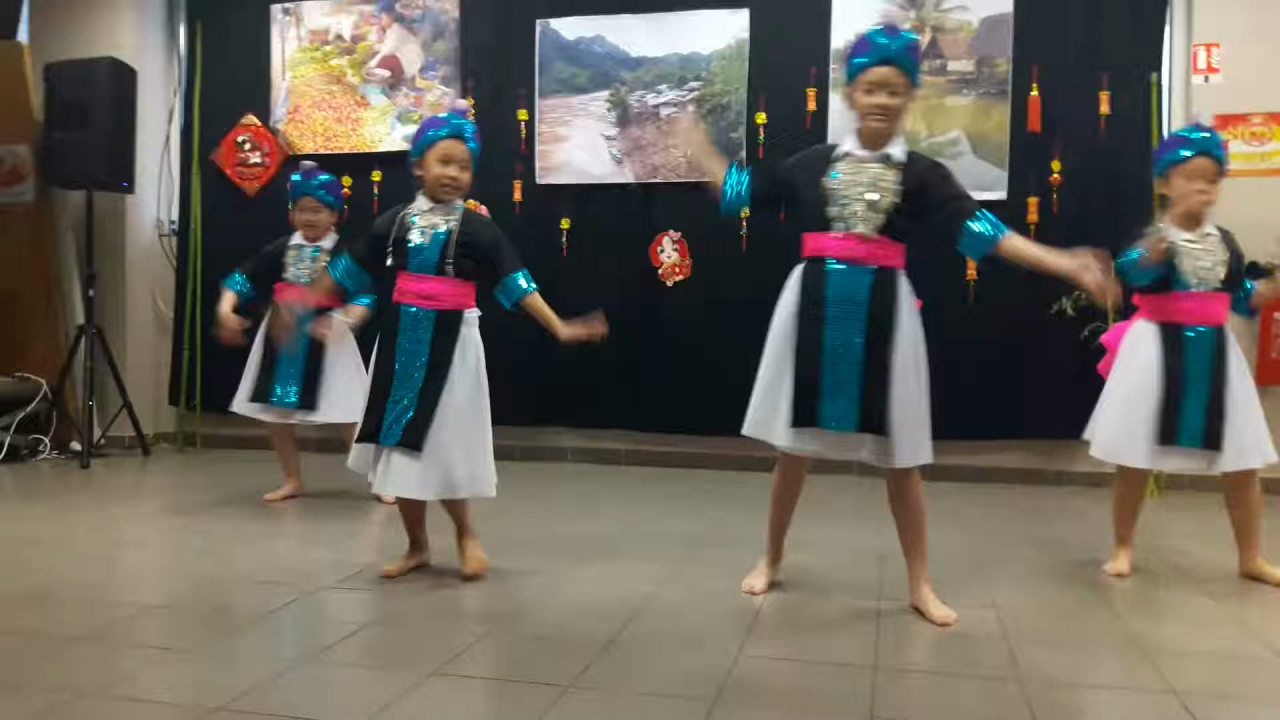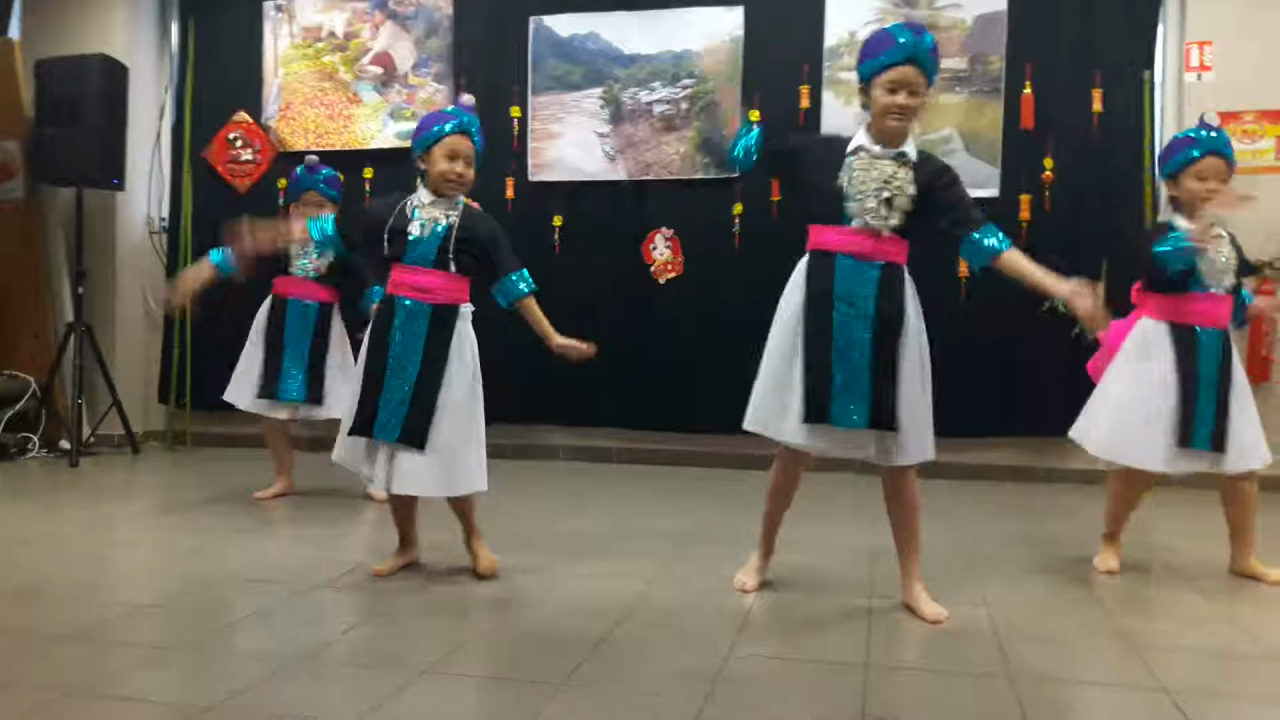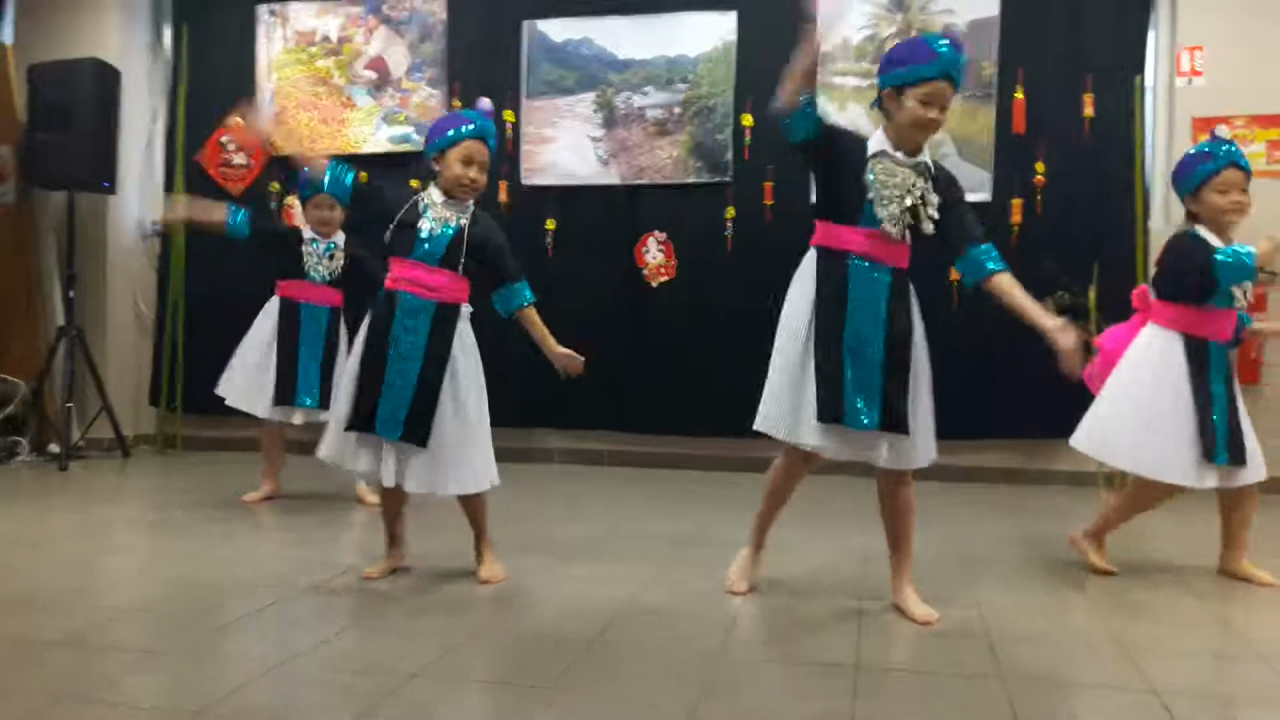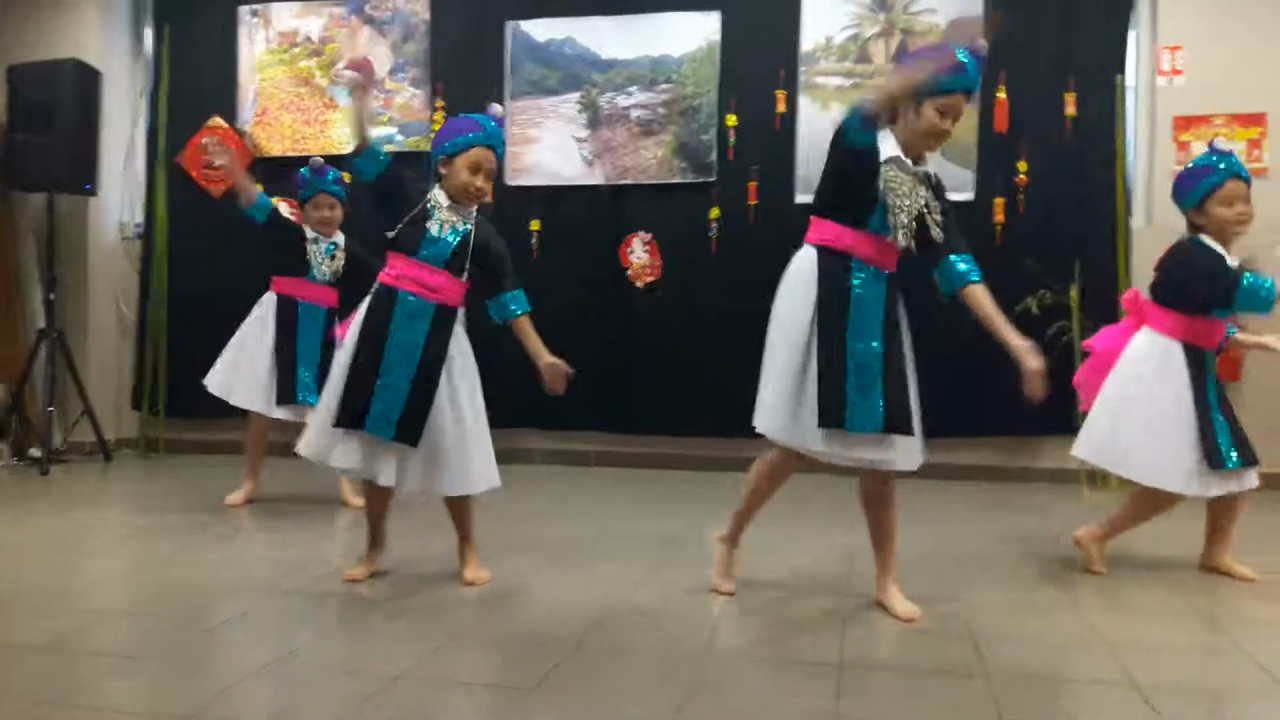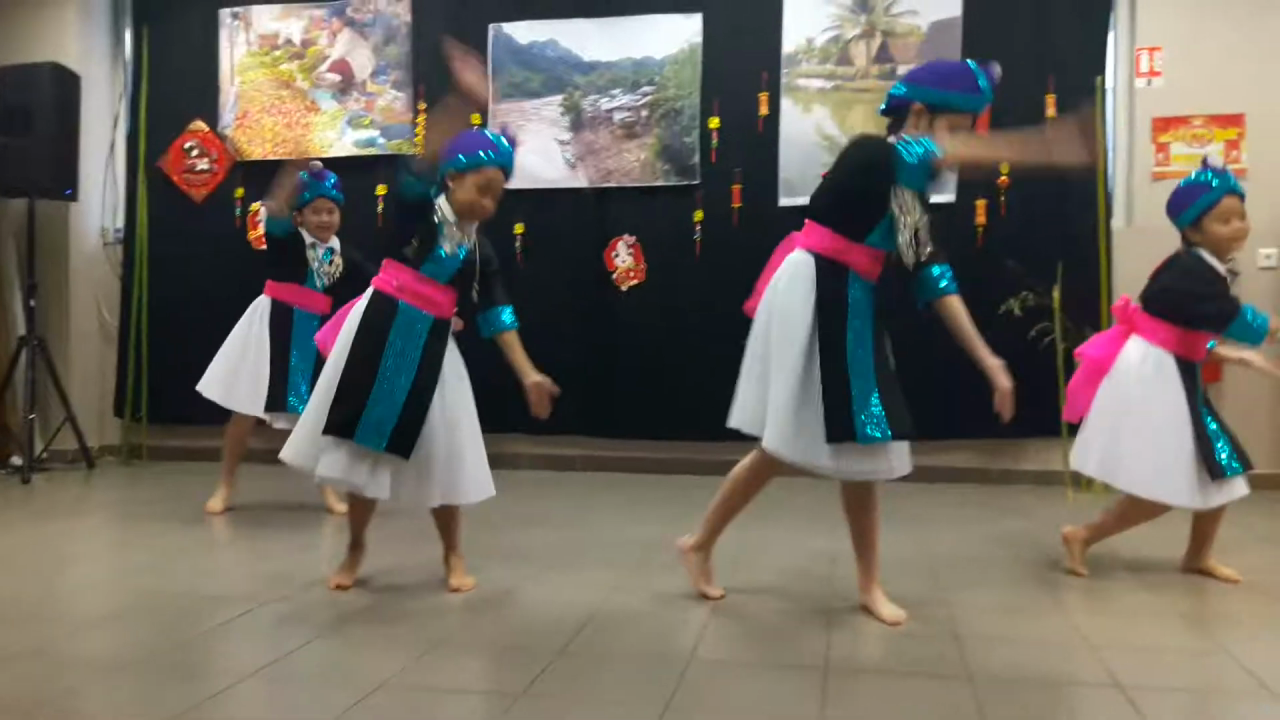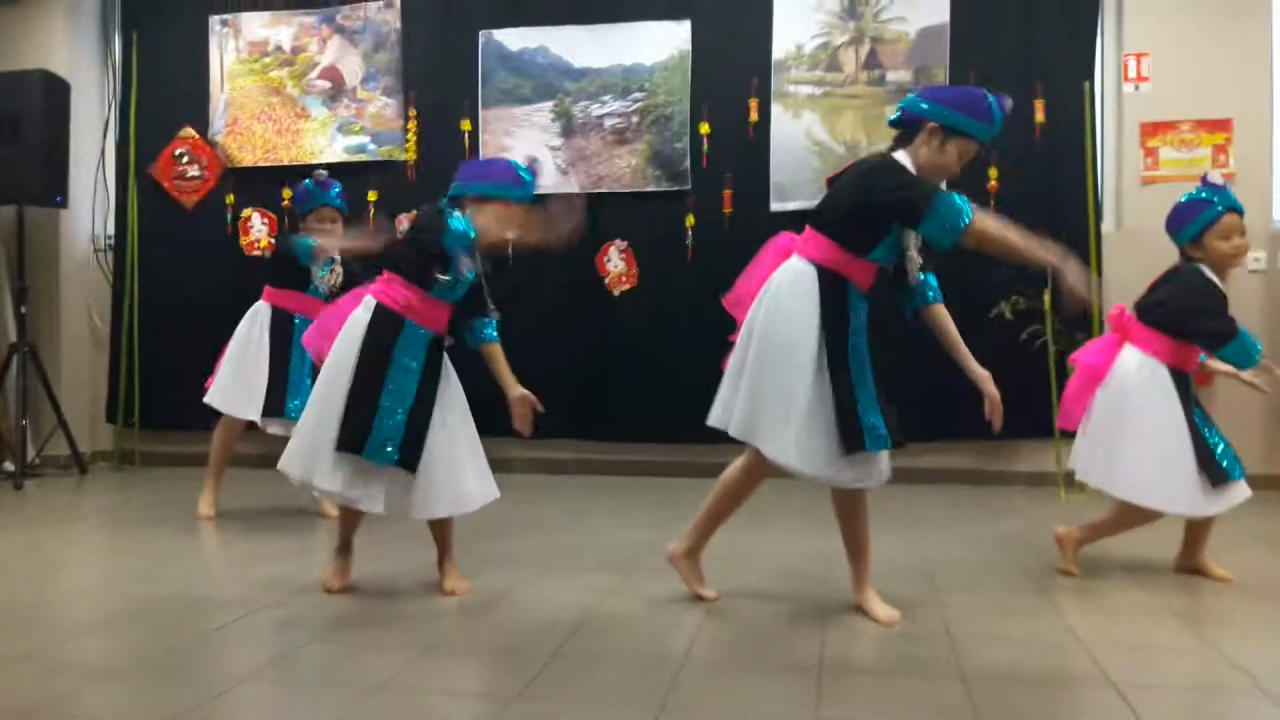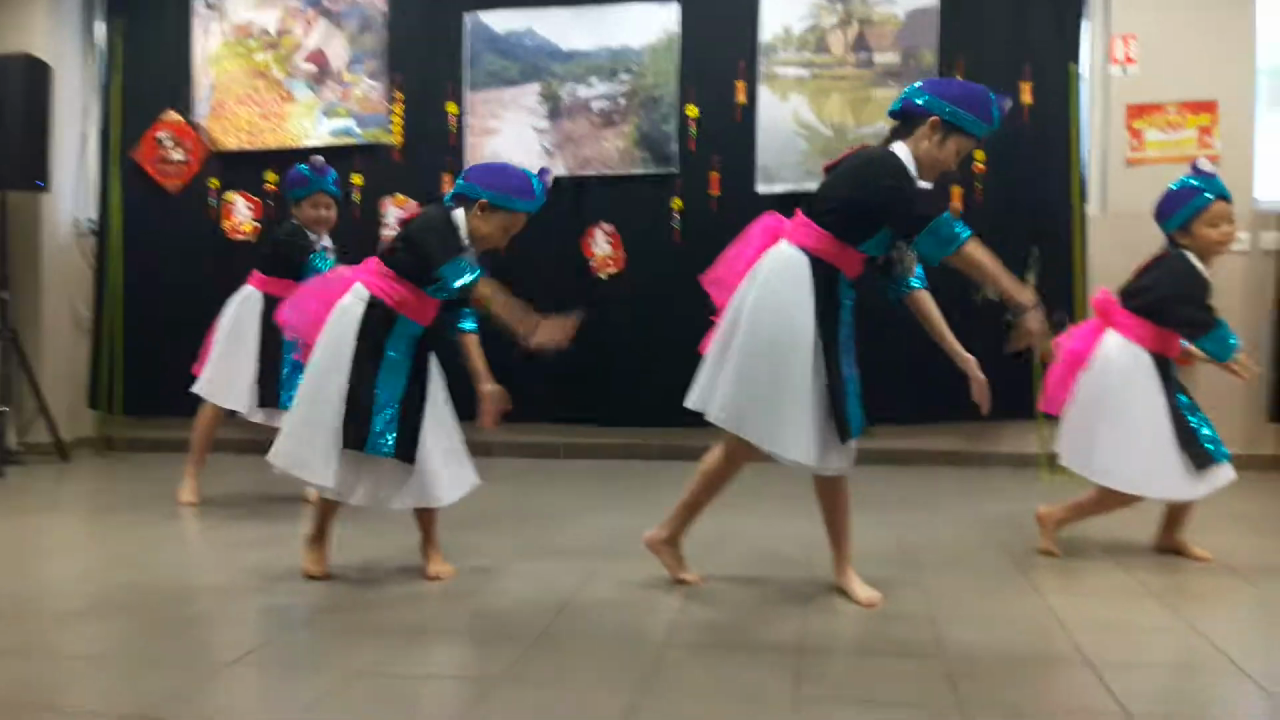
dt=0.1s
person 1, frame 1
left shoulder: (922, 174)
right shoulder: (813, 164)
left elbow: (979, 230)
right elbow: (741, 193)
left wrist: (1061, 262)
right wrist: (699, 147)
left hip: (883, 309)
right hip: (815, 303)
left knee: (896, 452)
right knee: (795, 446)
left ankle: (920, 585)
right ankle: (771, 558)
person 1, frame 2
left shoulder: (932, 175)
right shoulder: (826, 154)
left elbow: (982, 240)
right elbow: (751, 151)
left wrist: (1058, 286)
left hip: (888, 306)
right hip: (820, 297)
left knee: (897, 450)
right knee: (798, 440)
left ankle: (913, 583)
right ankle: (763, 551)
person 1, frame 3
left shoulder: (940, 182)
right shoulder: (844, 152)
left elbow: (978, 259)
right elbow: (791, 112)
left wrist: (1044, 319)
right wrist: (812, 39)
left hip: (891, 307)
right hip: (830, 298)
left knee: (894, 450)
right knee: (803, 440)
left ankle: (903, 585)
right ankle: (754, 544)
person 1, frame 4
left shoulder: (929, 191)
right shoulder: (857, 149)
left elbow: (955, 268)
right elbow: (873, 107)
left wrist: (1014, 341)
right wrist: (946, 58)
left hip: (877, 306)
right hip: (822, 295)
left knee: (879, 449)
right knee: (799, 440)
left ankle: (886, 581)
right ankle: (729, 538)
person 1, frame 5
left shoulder: (910, 196)
right shoulder: (869, 156)
left elbow: (933, 280)
right elbow: (928, 155)
left wrist: (986, 359)
right wrist: (1039, 145)
left hip: (851, 311)
right hip: (810, 300)
left knee: (860, 448)
right knee: (785, 444)
left ankle: (870, 585)
right ankle: (700, 542)
person 1, frame 6
left shoulder: (908, 206)
right shoulder: (881, 178)
left elbow: (922, 289)
right elbow: (965, 222)
left wrist: (973, 369)
right wrist: (1055, 258)
left hip: (839, 317)
right hip: (806, 308)
left knee: (850, 456)
right knee: (776, 450)
left ankle: (862, 586)
right ankle: (688, 547)
person 1, frame 7
left shoulder: (890, 179)
right shoulder: (882, 173)
left elbow: (905, 276)
right elbow: (953, 246)
right wrist: (1026, 302)
left hip: (819, 301)
right hip: (792, 294)
left knee: (828, 437)
right knee: (753, 433)
left ankle: (844, 568)
right ankle: (668, 533)
person 2, frame 1
left shoulder: (478, 228)
right shoulder: (397, 221)
left elbow: (514, 281)
right elbow: (353, 268)
left wrist: (559, 328)
left hip: (452, 338)
right hip: (403, 337)
left knee: (443, 442)
right knee: (401, 445)
left ankle: (465, 532)
right ankle: (416, 546)
person 2, frame 2
left shoulder: (478, 224)
right shoulder: (394, 210)
left elbow: (511, 282)
right elbow: (335, 230)
left wrist: (553, 339)
right wrist: (271, 234)
left hip: (444, 333)
right hip: (393, 327)
left knee: (441, 442)
right knee: (387, 440)
left ankle: (473, 536)
right ankle: (406, 544)
person 2, frame 3
left shoulder: (485, 228)
right shoulder: (406, 208)
left elbow: (512, 292)
left wrist: (552, 348)
left hip: (445, 334)
right hip: (392, 326)
left knee: (453, 442)
right knee: (389, 438)
left ankle: (484, 547)
right ankle: (395, 545)
person 2, frame 4
left shoulder: (484, 237)
right shoulder: (412, 204)
left elbow: (507, 299)
right elbow: (373, 164)
left wrist: (541, 357)
left hip: (439, 337)
right hip: (385, 324)
left knee: (451, 443)
right knee: (378, 436)
left ankle: (468, 550)
right ankle: (375, 547)
person 2, frame 5
left shoulder: (481, 252)
right shoulder: (419, 214)
left elbow: (495, 314)
left wrist: (527, 373)
left hip: (431, 347)
right hip: (380, 332)
left knee: (441, 452)
right knee: (365, 444)
left ankle: (453, 558)
right ankle: (355, 550)
person 2, frame 6
left shoulder: (477, 265)
right shoulder: (433, 225)
left elbow: (481, 327)
right elbow: (473, 233)
left wrist: (511, 388)
right wrist: (538, 229)
left hip: (426, 356)
right hip: (379, 341)
left knee: (437, 462)
right knee: (366, 455)
left ankle: (447, 561)
right ankle: (343, 552)
person 2, frame 7
left shoulder: (469, 253)
right shoulder: (435, 226)
left elbow: (463, 316)
right elbow: (471, 286)
left wrist: (483, 380)
right wrist: (528, 326)
left hip: (409, 343)
right hip: (365, 328)
left knee: (420, 447)
right knee: (347, 436)
left ankle: (431, 545)
right ankle: (318, 539)
person 3, frame 1
left shoulder: (1223, 239)
right shoulder: (1154, 236)
right elbow: (1133, 272)
right wrist: (1166, 223)
left hip: (1212, 354)
right hip: (1159, 352)
left knee: (1241, 462)
right knee: (1136, 458)
right ankle: (1123, 546)
person 3, frame 2
left shoulder: (1227, 242)
right shoulder: (1168, 233)
left elbow: (1235, 304)
right elbow: (1174, 259)
right wrist: (1212, 218)
left hip: (1212, 355)
right hip: (1163, 351)
left knee: (1241, 462)
right knee: (1141, 459)
right ankle: (1110, 540)
person 3, frame 3
left shoulder: (1222, 247)
right shoulder: (1188, 246)
right elbow: (1227, 270)
left hip: (1206, 365)
right hip: (1168, 362)
left knee: (1242, 468)
right knee: (1164, 473)
left ankle: (1234, 558)
right ankle: (1093, 534)
person 3, frame 4
left shoulder: (1220, 260)
right shoulder: (1193, 255)
right elbow: (1244, 291)
left hip: (1193, 370)
right hip: (1164, 367)
left knee: (1235, 468)
right knee: (1169, 480)
left ankle: (1217, 553)
right ankle: (1095, 534)
person 3, frame 5
left shoulder: (1200, 271)
right shoulder: (1196, 272)
right elbow: (1231, 320)
left wrist: (1226, 354)
left hip: (1170, 375)
right hip: (1151, 376)
left knee: (1220, 471)
right knee: (1163, 487)
left ankle: (1199, 554)
right ankle: (1082, 535)
person 3, frame 6
left shoulder: (1195, 283)
right shoulder: (1196, 287)
right elbow: (1227, 340)
left wrist: (1218, 368)
right wrist: (1257, 362)
left hip: (1162, 384)
right hip: (1145, 384)
left knee: (1217, 476)
right knee: (1158, 493)
left ankle: (1192, 555)
right ankle: (1076, 535)
person 3, frame 7
left shoulder: (1180, 270)
right shoulder: (1182, 274)
right elbow: (1205, 331)
left wrist: (1199, 355)
right wrist: (1236, 360)
left hip: (1145, 368)
right hip: (1128, 370)
left knee: (1198, 460)
right knee: (1138, 479)
left ankle: (1171, 533)
right ankle: (1056, 515)
person 4, frame 1
left shoulder: (342, 254)
right shoulder: (279, 250)
left elbow: (362, 298)
right elbow: (243, 279)
left wrist: (342, 322)
right wrist: (225, 310)
left hip: (329, 335)
right hip: (282, 333)
left knee: (348, 413)
right knee: (275, 413)
right ankle: (293, 480)
person 4, frame 2
left shoulder: (344, 250)
left elbow: (368, 287)
right elbow: (233, 256)
right wrist: (193, 277)
left hip: (323, 329)
right hip: (277, 325)
left knee: (343, 405)
right knee: (271, 408)
right ankle: (283, 478)
person 4, frame 3
left shoulder: (353, 254)
right shoulder: (287, 239)
left elbow: (375, 290)
right elbow: (244, 222)
right wrist: (194, 210)
left hip: (328, 330)
right hip: (285, 326)
right knee: (272, 409)
left ankle: (360, 481)
right ankle: (271, 480)
person 4, frame 4
left shoulder: (347, 250)
right shoulder: (290, 234)
right elbow: (259, 207)
right wrist: (234, 169)
left hip: (323, 329)
right hip: (279, 324)
right knee: (261, 407)
left ankle: (345, 483)
right ankle: (249, 482)
person 4, frame 5
left shoulder: (342, 257)
right shoulder: (287, 240)
left elbow: (356, 298)
right elbow: (275, 216)
right wrist: (288, 182)
left hip: (313, 334)
right hip: (273, 327)
right knee: (246, 411)
left ankle: (329, 489)
right ankle: (225, 486)
person 4, frame 6
left shoulder: (341, 263)
right shoulder: (293, 248)
right elbow: (311, 249)
right wrist: (354, 243)
right hip: (271, 332)
right knee: (237, 414)
left ankle: (324, 494)
right ankle: (210, 490)
person 4, frame 7
left shoulder: (323, 245)
right shoulder: (287, 237)
right elbow: (321, 268)
right hip: (257, 317)
right knee: (219, 397)
right ankle: (191, 476)
